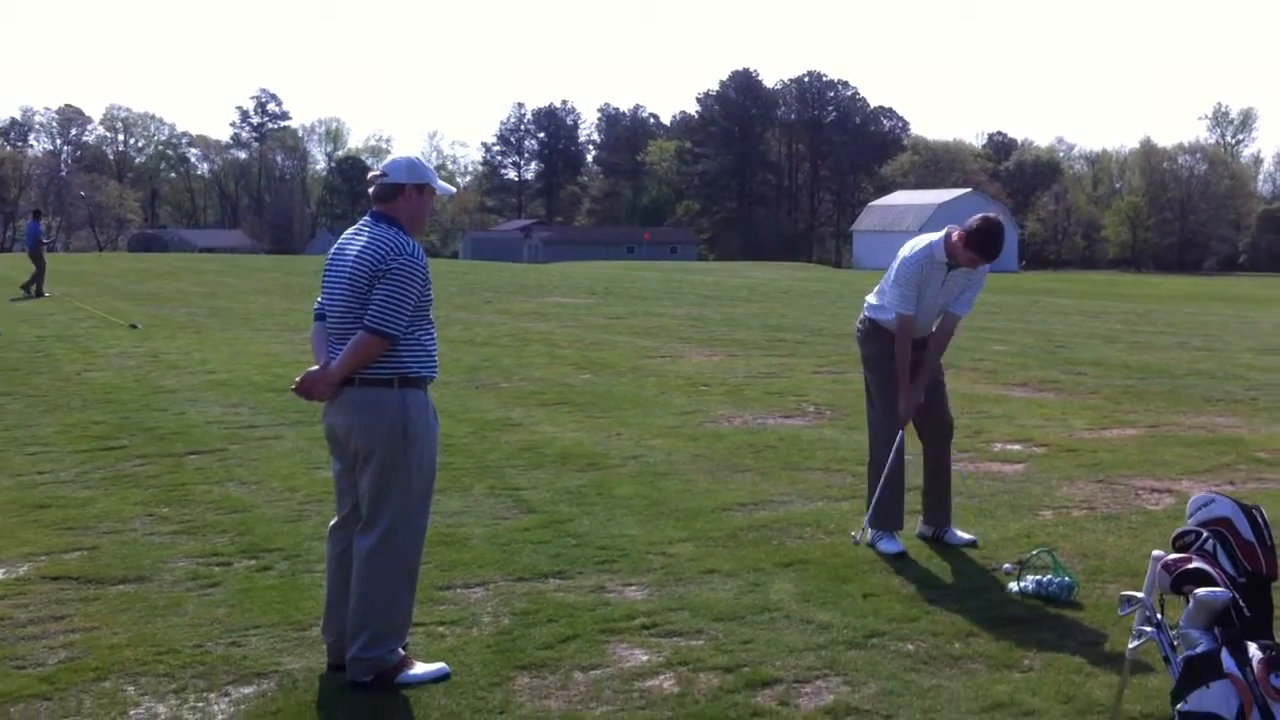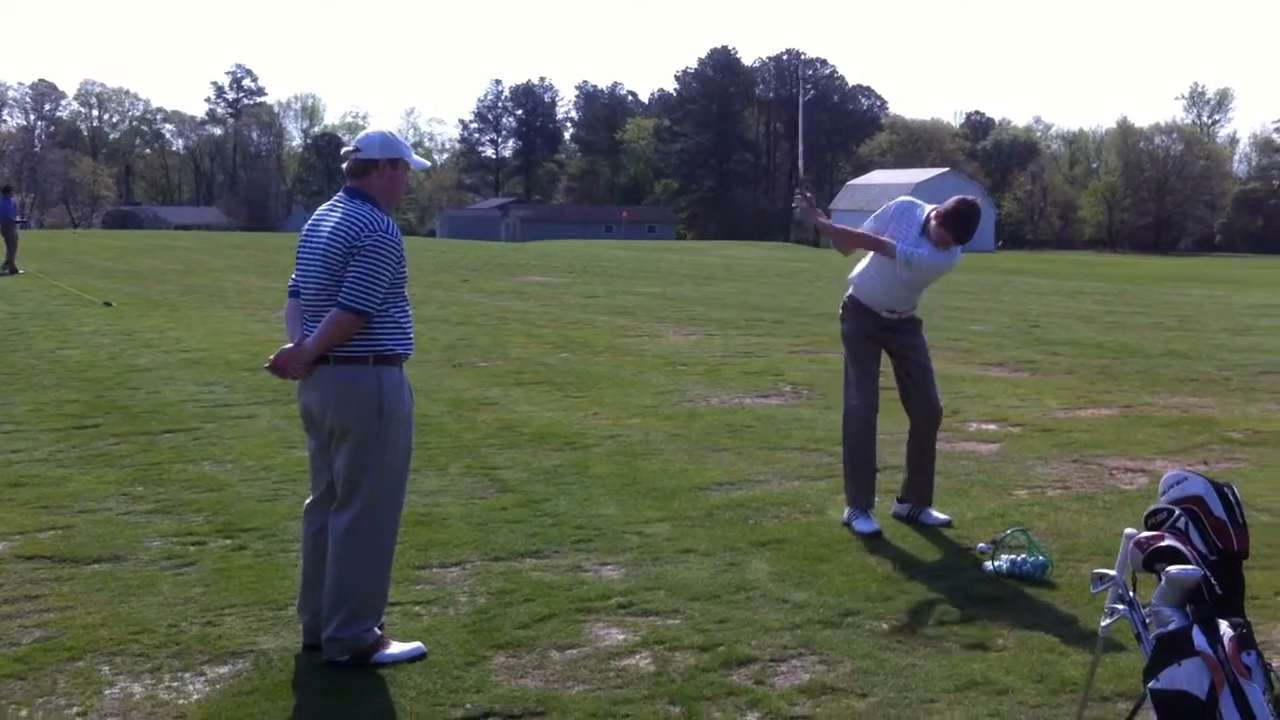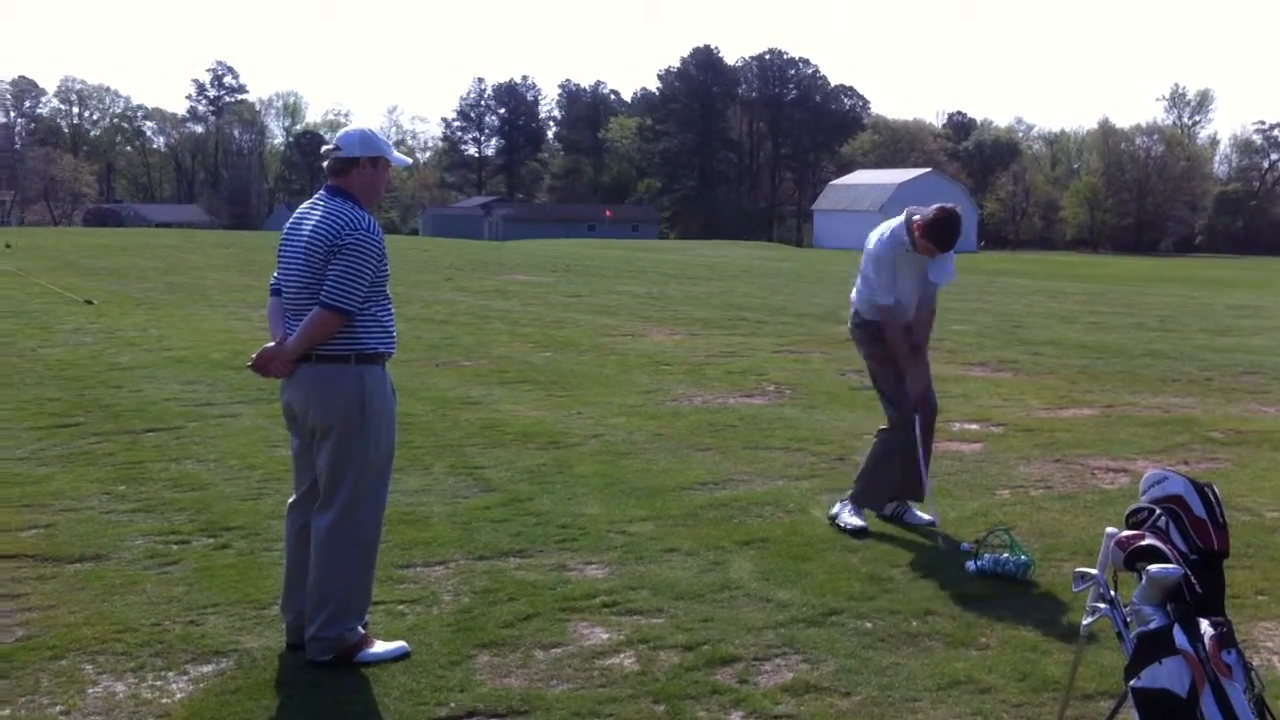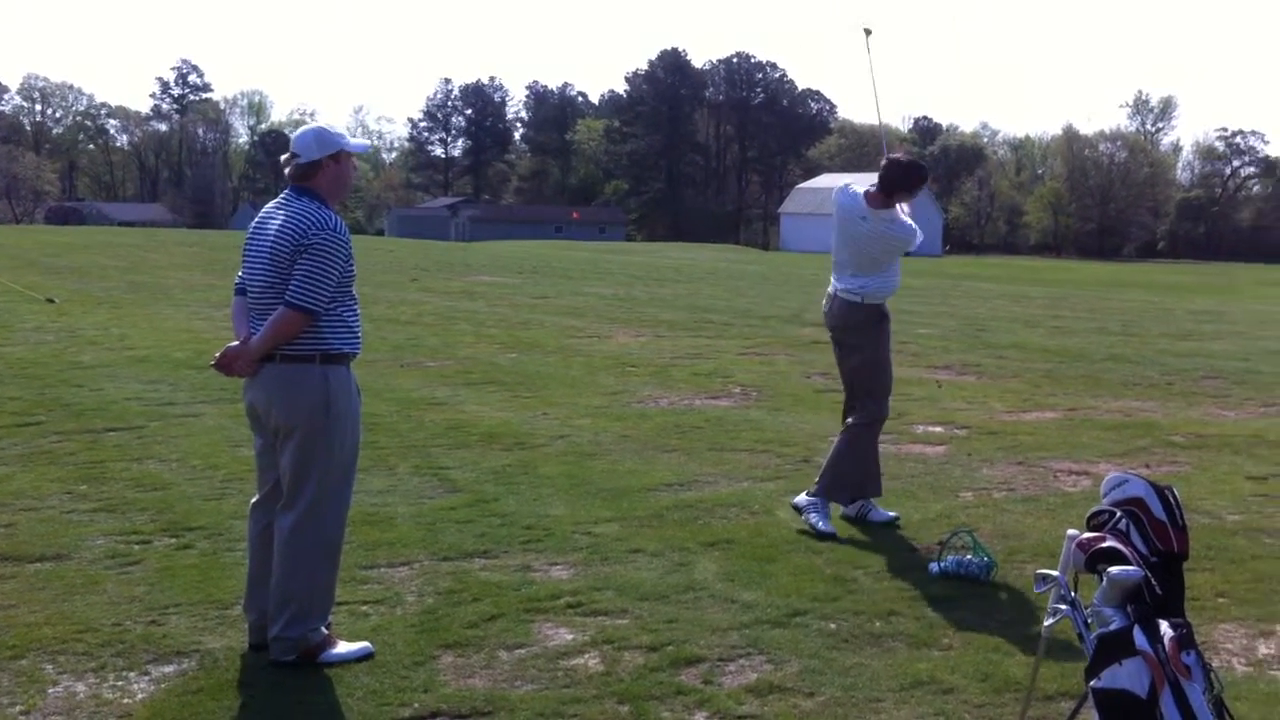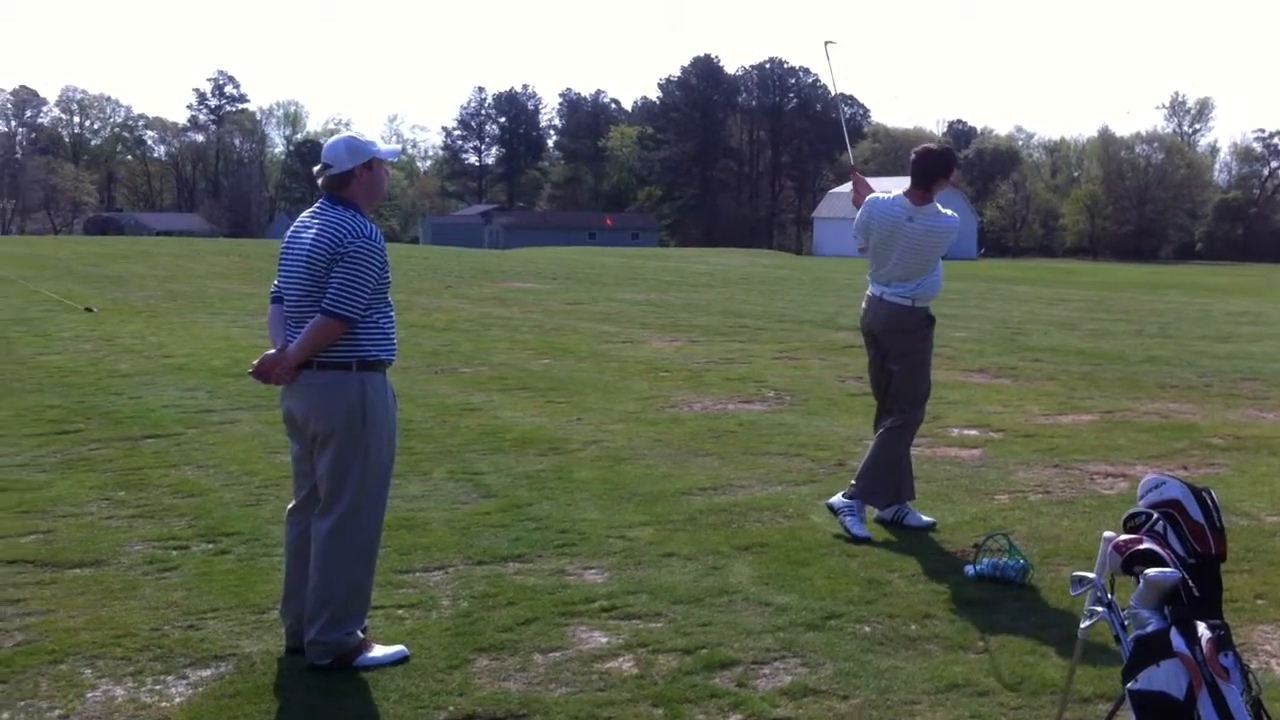
dt=0.4s
person 1, frame 1
left shoulder: (346, 242)
right shoulder: (404, 253)
left elbow: (323, 317)
right elbow: (377, 334)
left wrist: (325, 372)
right wrist: (329, 377)
left hip: (347, 404)
right hip: (392, 406)
left knee: (351, 525)
right knee: (391, 533)
left ankle: (343, 644)
right ankle: (375, 658)
person 1, frame 2
left shoulder: (320, 219)
right shoulder: (379, 229)
left elbow: (298, 296)
right elbow: (352, 312)
left wrist: (299, 350)
right wrist: (303, 356)
left hip: (321, 382)
right hip: (368, 383)
left knee: (326, 504)
right knee: (366, 511)
left ankle: (319, 623)
right ankle: (351, 638)
person 1, frame 3
left shoulder: (301, 217)
right shoulder: (360, 227)
left elbow: (279, 293)
right elbow: (333, 310)
left wrist: (281, 348)
right wrist: (286, 354)
left hip: (304, 381)
right hip: (350, 382)
left knee: (309, 503)
right knee: (348, 510)
left ankle: (303, 623)
right ankle: (334, 636)
person 1, frame 4
left shoulder: (268, 216)
right shoulder: (326, 227)
left elbow: (244, 293)
right elbow: (299, 310)
left wrist: (245, 348)
right wrist: (250, 353)
left hip: (268, 380)
right hip: (315, 381)
left knee: (272, 503)
right knee: (312, 510)
left ankle: (266, 622)
right ankle: (298, 637)
person 1, frame 5
left shoulder: (303, 226)
right shoulder: (361, 235)
left elbow: (280, 301)
right elbow: (335, 318)
left wrist: (282, 356)
right wrist: (287, 362)
left hip: (305, 387)
right hip: (350, 388)
left knee: (310, 508)
right knee: (349, 515)
left ankle: (302, 626)
right ankle: (334, 640)
person 2, frame 1
left shoulder: (976, 270)
right shoulder: (917, 256)
left elbow: (945, 328)
right elbow: (903, 328)
left wrist: (920, 386)
right wrist: (903, 392)
left hip: (921, 338)
right hip: (881, 334)
left knee: (939, 427)
right knee: (887, 429)
left ankle: (936, 521)
right ankle: (881, 527)
person 2, frame 2
left shoulder: (947, 256)
right shoulder: (903, 208)
left elbow: (875, 245)
right elbow: (851, 246)
left wrist: (819, 221)
right wrist: (818, 219)
left hip: (903, 323)
right hip: (862, 314)
left knee: (928, 410)
right knee: (861, 410)
left ankle: (912, 501)
right ankle: (857, 506)
person 2, frame 3
left shoulder: (940, 246)
right shoulder: (882, 246)
left elbow: (927, 304)
right elbow: (885, 311)
left wrist: (917, 362)
right wrist: (908, 369)
left hip: (909, 326)
right hip: (875, 328)
left knee: (925, 411)
right knee: (904, 415)
left ankle: (895, 499)
right ankle: (852, 502)
person 2, frame 4
left shoulder: (845, 196)
right shoulder: (901, 232)
left wrist: (889, 182)
right wrist: (901, 206)
left hip: (839, 304)
right hip: (865, 315)
left knee: (862, 403)
right knee: (870, 410)
left ankle: (857, 497)
right ankle: (817, 496)
person 2, frame 5
left shoulder: (875, 207)
right shoulder: (948, 225)
left hip: (875, 309)
right hip: (910, 319)
left knee: (891, 410)
right knee: (906, 414)
left ankle: (892, 502)
right ankle: (853, 497)
